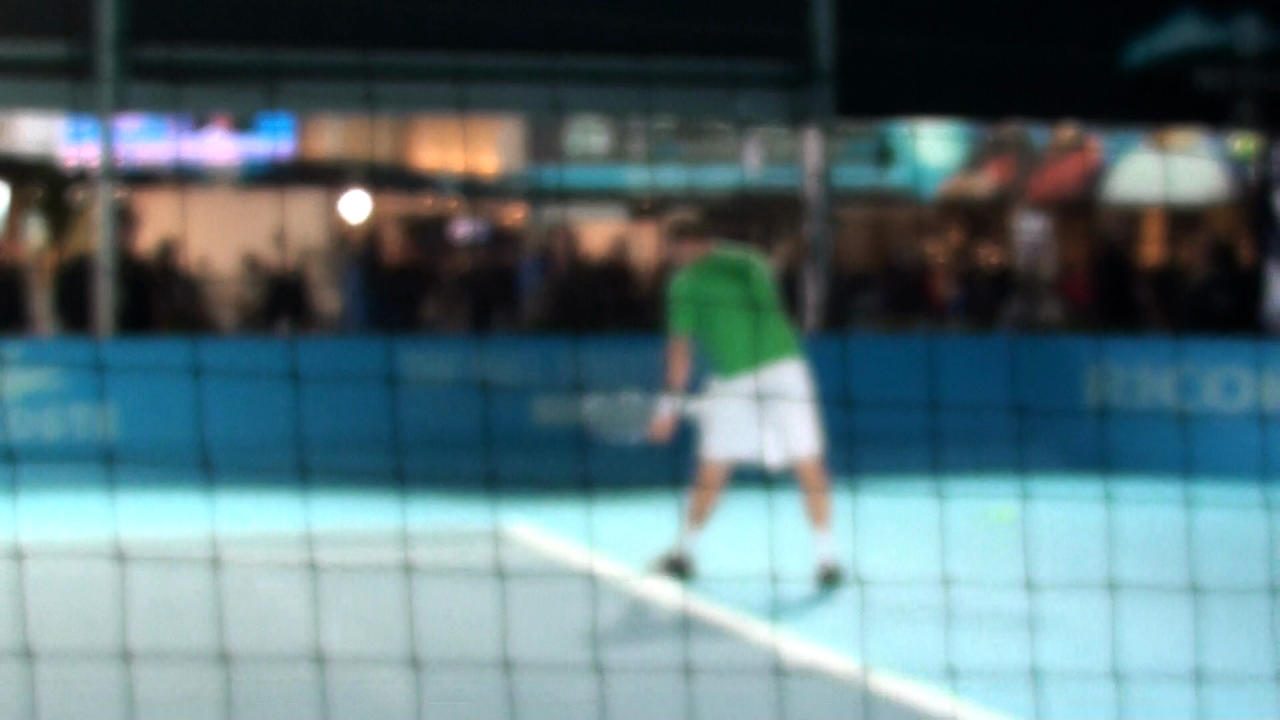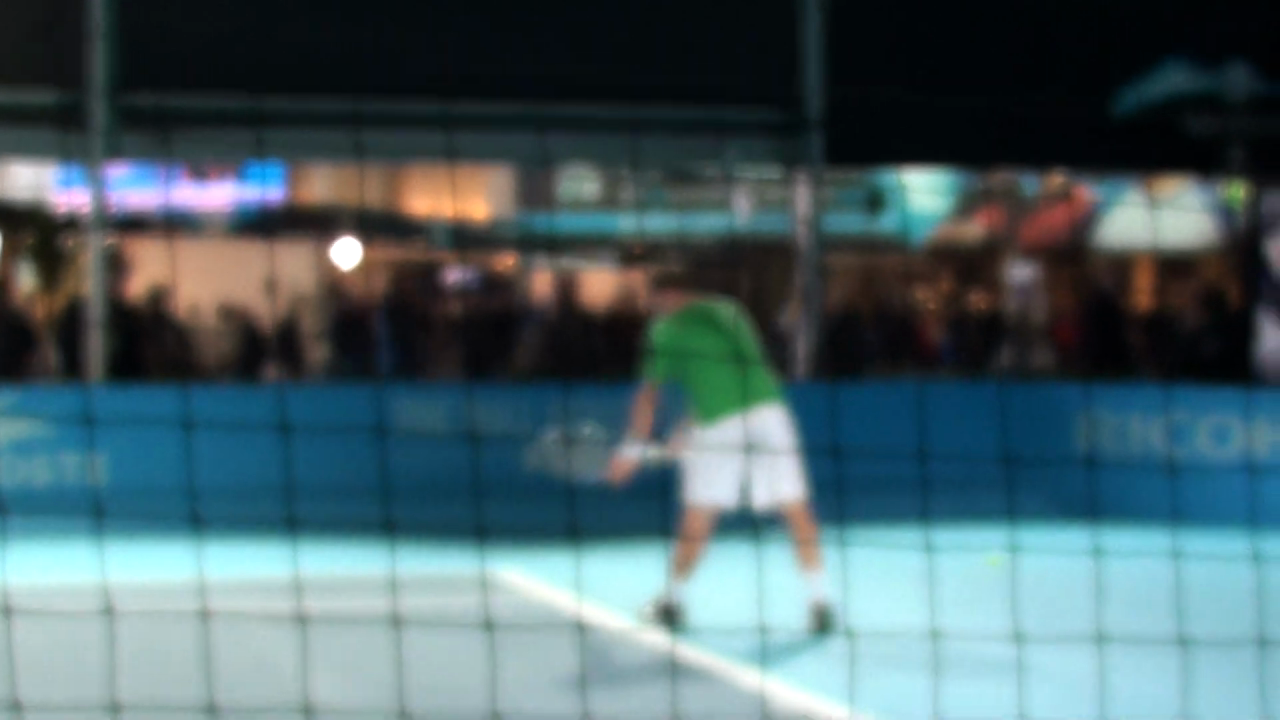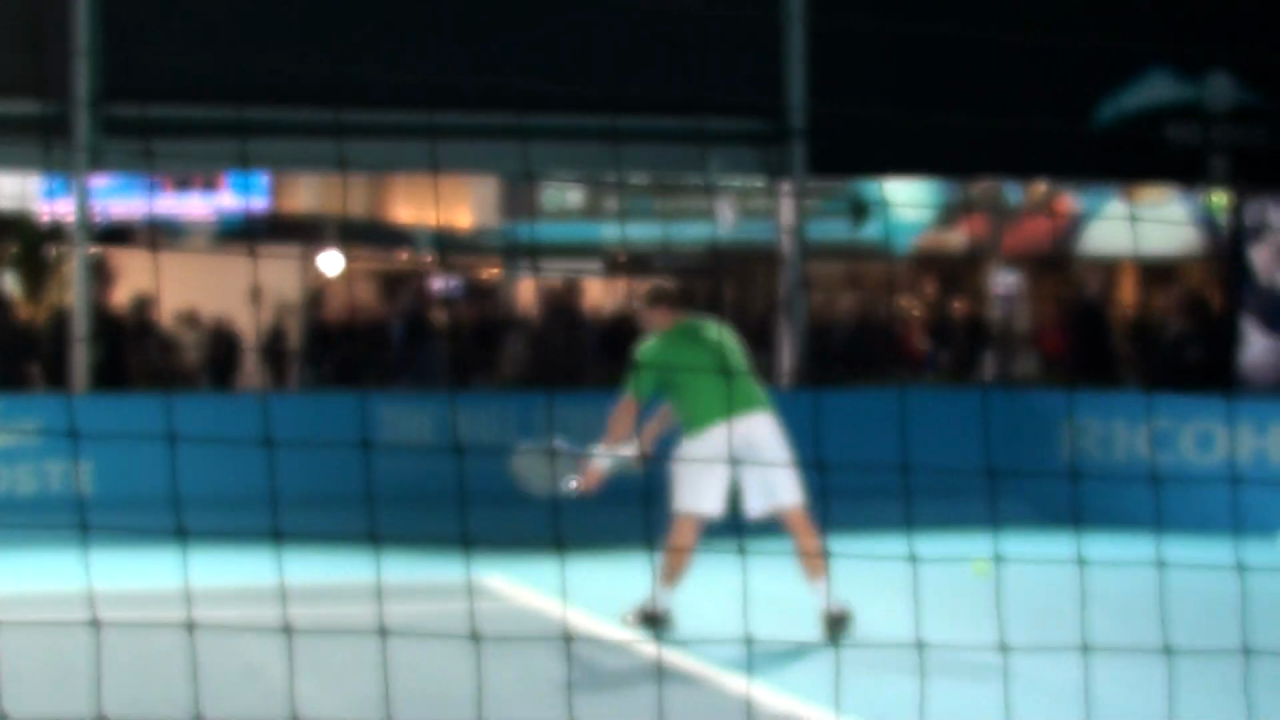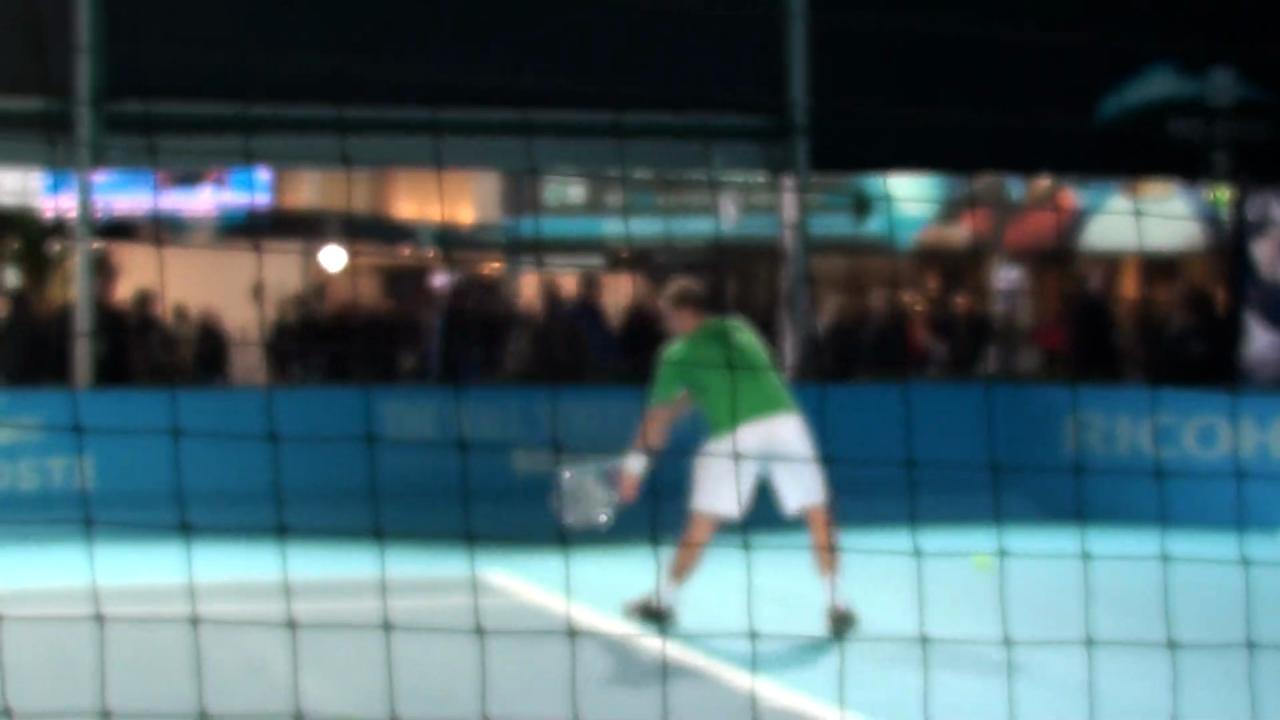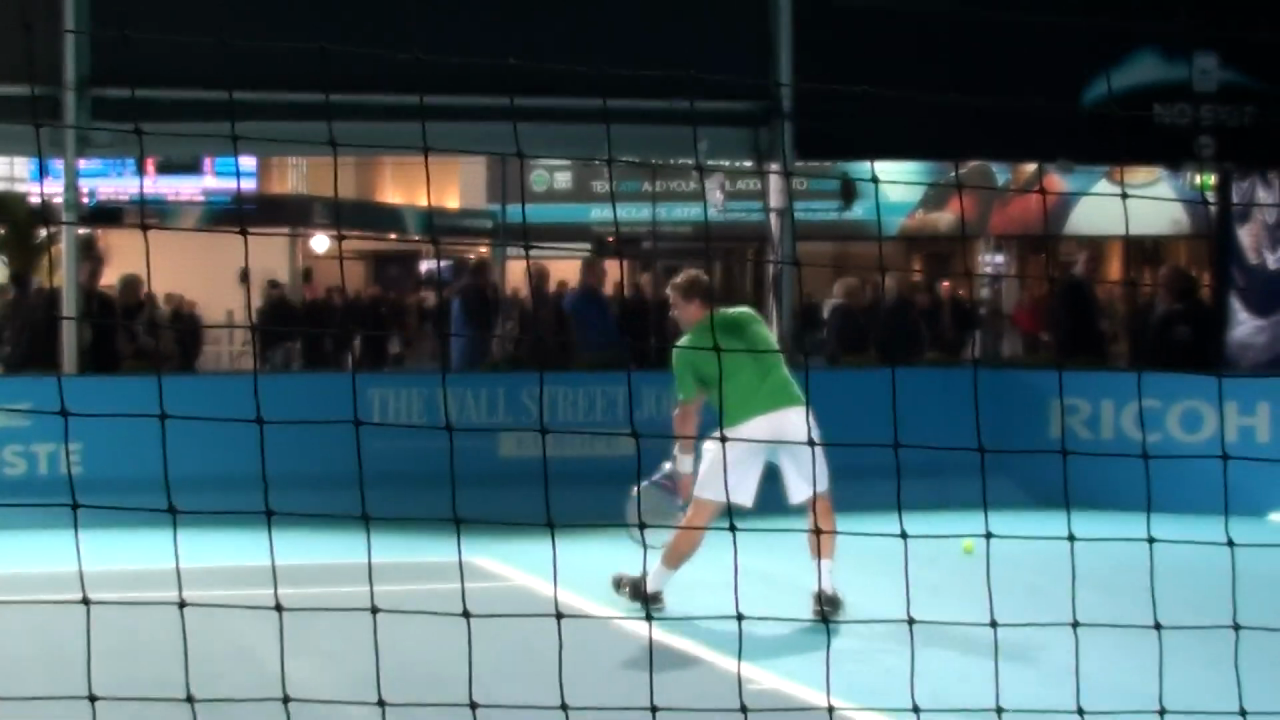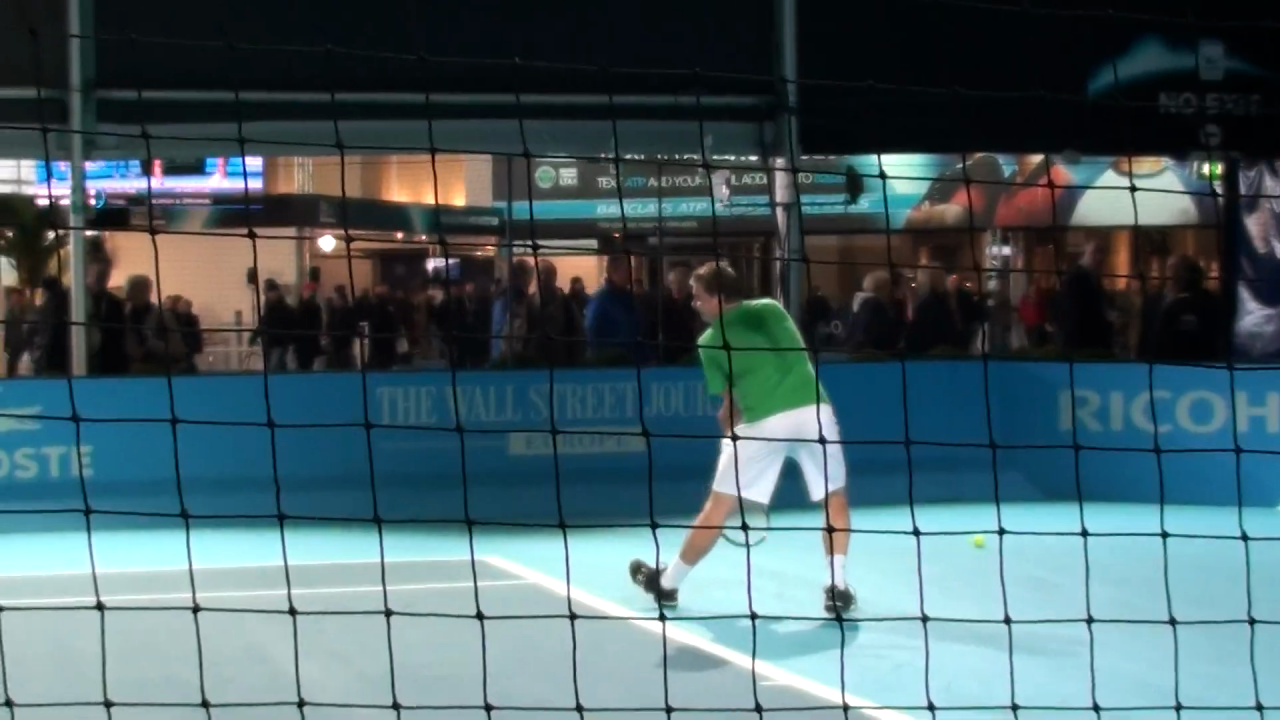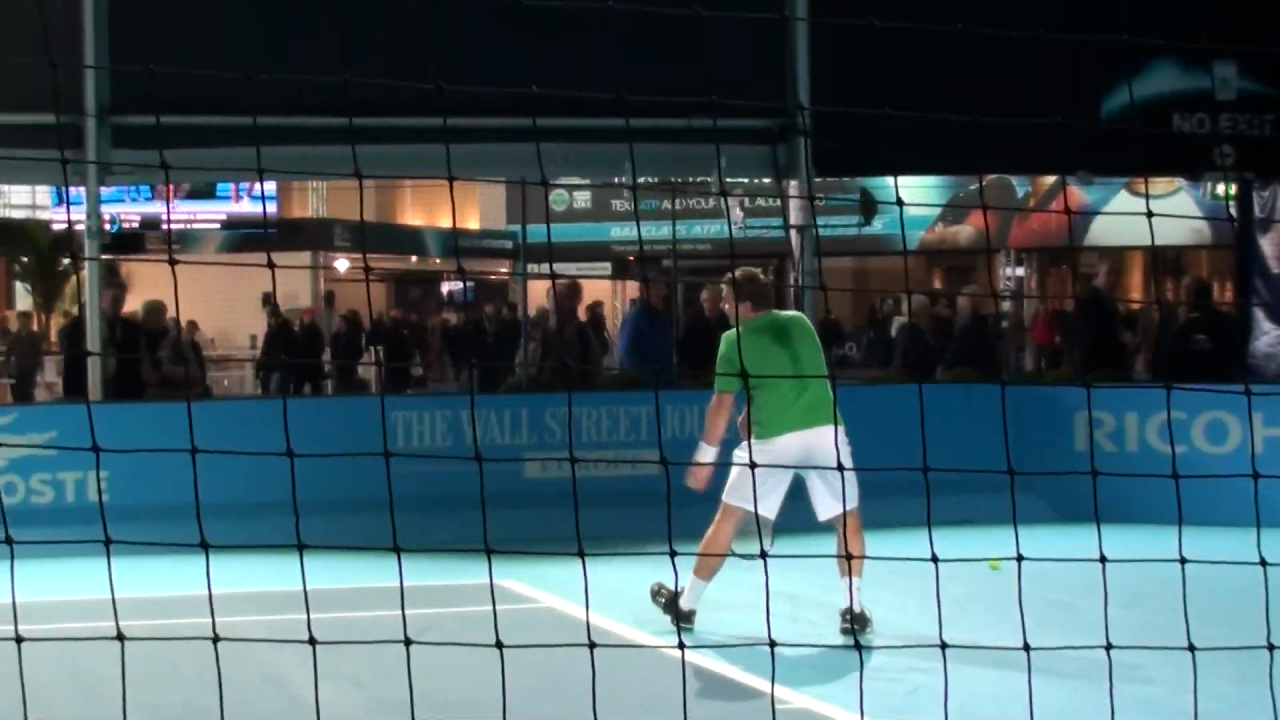
dt=0.2s
person 1, frame 1
left shoulder: (687, 281)
right shoulder: (752, 261)
left elbow: (681, 346)
left wrist: (670, 403)
left hip: (737, 378)
right hip: (785, 366)
left knee: (712, 471)
right knee: (809, 467)
left ankle: (683, 554)
right ankle: (827, 561)
person 1, frame 2
left shoulder: (667, 331)
right shoulder: (730, 312)
left elbow: (649, 395)
left wrist: (631, 448)
right wrist: (693, 428)
left hip: (720, 424)
right hip: (768, 412)
left knee: (698, 516)
right knee: (797, 511)
left ankle: (671, 603)
right ankle: (819, 602)
person 1, frame 3
left shoulder: (653, 349)
right shoulder: (715, 328)
left elbow: (627, 409)
left wrist: (600, 458)
right wrist: (649, 434)
left hip: (711, 434)
right hip: (759, 421)
left knee: (686, 524)
right knee: (798, 519)
left ankle: (658, 608)
right ankle: (829, 610)
person 1, frame 4
left shoulder: (676, 353)
right shoulder: (738, 328)
left elbow: (658, 416)
left wrist: (633, 465)
right wrist: (682, 399)
left hip: (738, 434)
right hip: (785, 423)
left knee: (701, 525)
right knee: (818, 517)
left ankle: (662, 604)
right ankle: (837, 608)
person 1, frame 5
left shoulder: (687, 348)
right shoulder: (747, 317)
left elbow: (688, 413)
left wrist: (684, 465)
right wrist: (696, 405)
left hip: (743, 427)
right hip: (793, 415)
left knee: (700, 511)
right knee: (820, 504)
left ankle: (651, 587)
right ankle: (825, 592)
person 1, frame 6
left shoulder: (711, 340)
right shoulder: (773, 310)
left elbow: (730, 405)
left wrist: (735, 436)
left hip: (762, 422)
right hip: (814, 412)
left knee: (719, 506)
right knee: (834, 499)
left ankle: (667, 583)
right ankle: (836, 586)
person 1, frame 7
left shoulder: (734, 340)
right shoulder: (800, 323)
left elbow: (722, 405)
left wrist: (704, 458)
left hip: (771, 440)
right hip: (825, 433)
left knee: (727, 518)
right knee: (849, 519)
left ankle: (684, 602)
right ankle: (853, 609)
